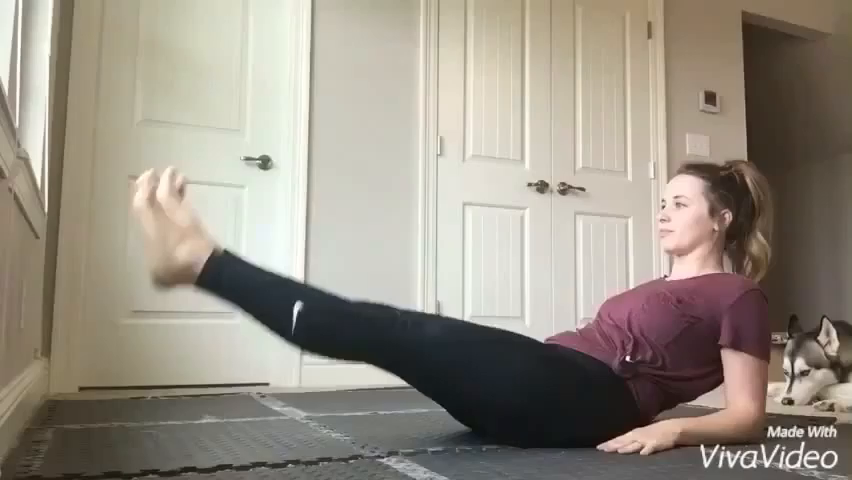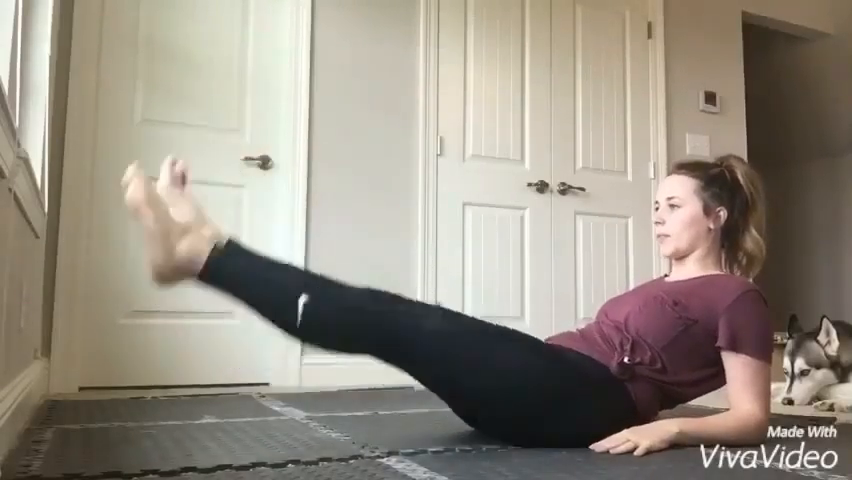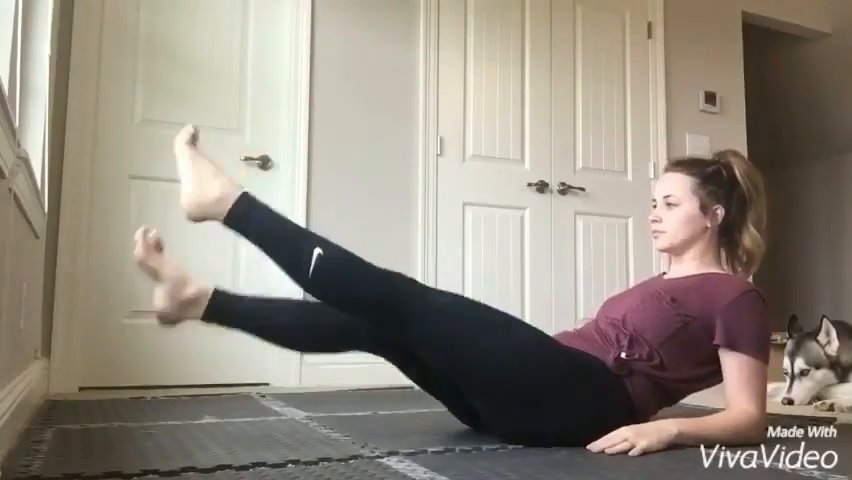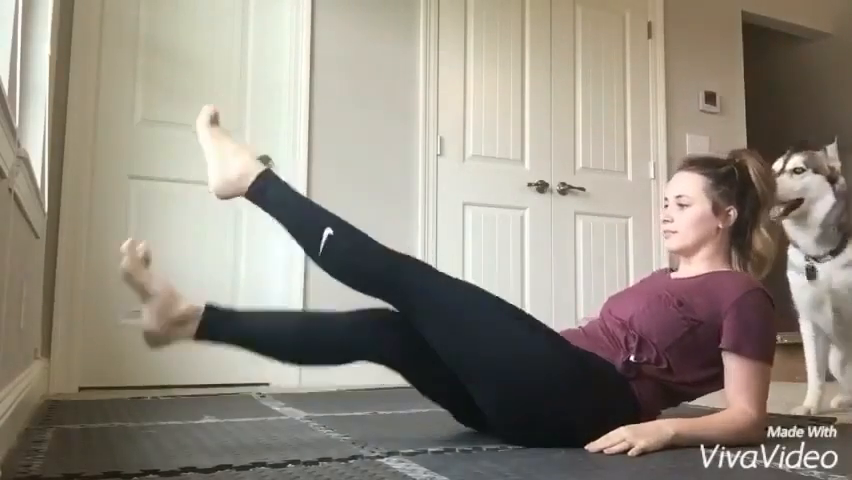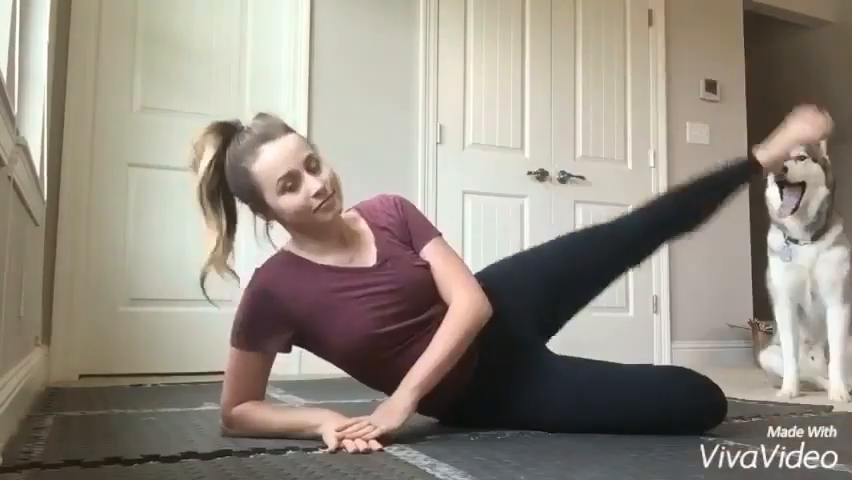
dt=1s
person 1, frame 1
left shoulder: (734, 297)
right shoulder: (668, 289)
left elbow: (748, 413)
left wrist: (675, 426)
left hip: (582, 401)
right hip: (554, 392)
left knee: (381, 331)
right knee: (394, 327)
left ankle: (199, 261)
right ankle: (203, 257)
person 1, frame 2
left shoulder: (737, 301)
right shoulder: (667, 287)
left elbow: (750, 417)
left wrist: (668, 423)
left hip: (581, 403)
right hip: (549, 390)
left knee: (389, 321)
right knee: (396, 329)
left ankle: (205, 253)
right ankle: (201, 252)
person 1, frame 3
left shoulder: (733, 297)
right shoulder: (664, 286)
left elbow: (750, 415)
left wrist: (668, 426)
left hip: (582, 401)
right hip: (544, 394)
left knee: (399, 301)
right knee: (370, 315)
left ankle: (226, 204)
right ankle: (198, 300)
person 1, frame 4
left shoulder: (741, 299)
right shoulder: (671, 280)
left elbow: (748, 418)
left wrist: (667, 427)
left hip: (589, 402)
right hip: (549, 393)
left knee: (414, 284)
right knee: (386, 329)
right ankle: (189, 317)
person 1, frame 5
left shoulder: (392, 212)
right shoulder: (273, 291)
left elbow: (471, 304)
right elbow: (236, 411)
left wrist: (402, 400)
right wrist: (323, 420)
left hip: (500, 313)
right hip: (483, 393)
left knee: (630, 234)
left ankle: (759, 159)
